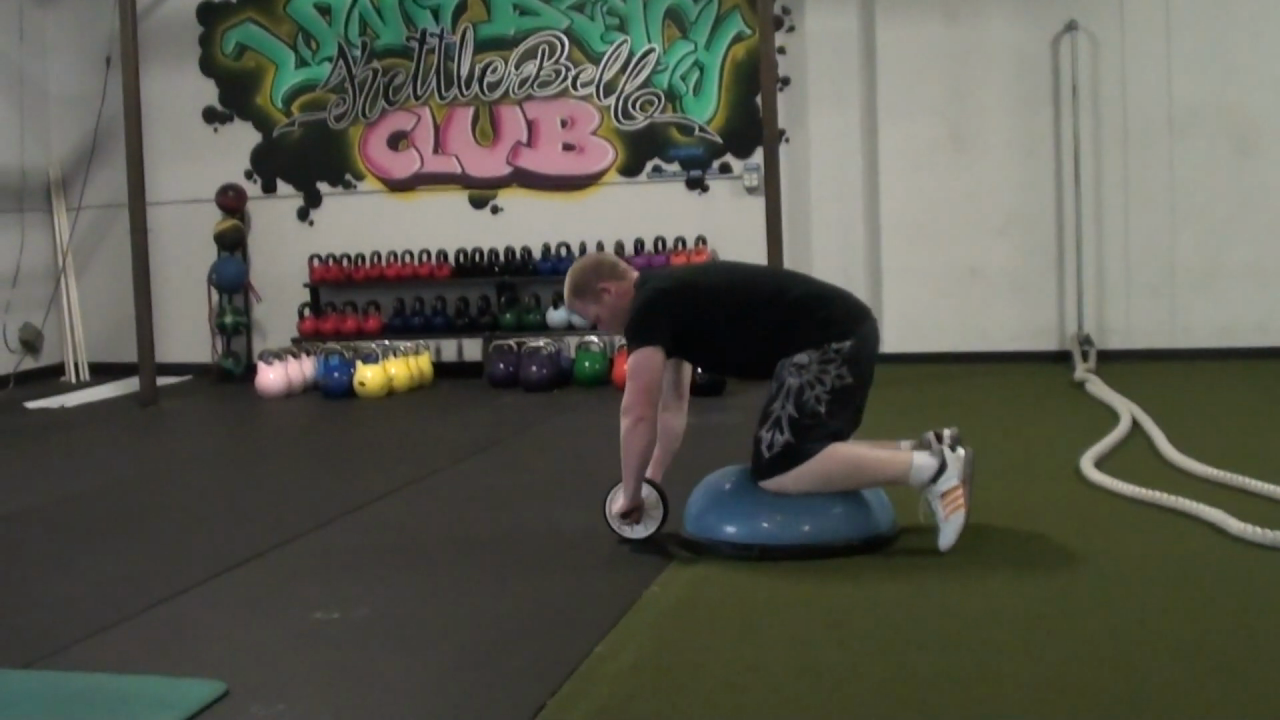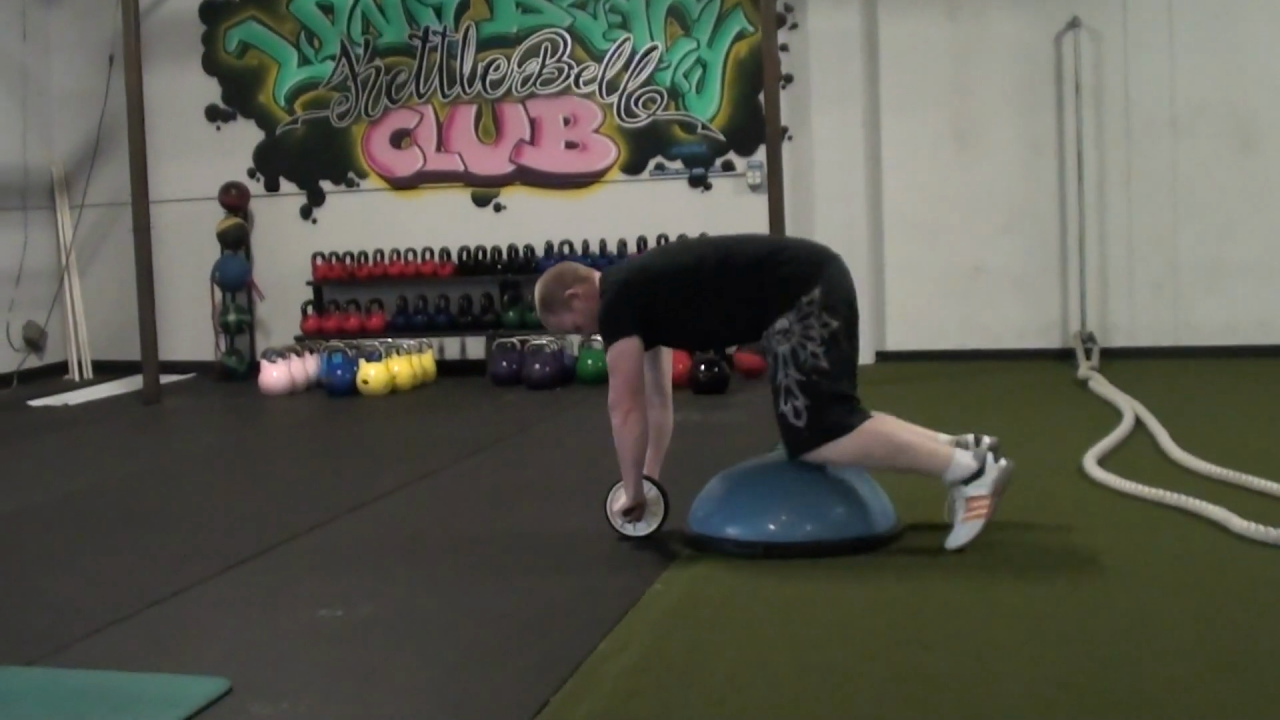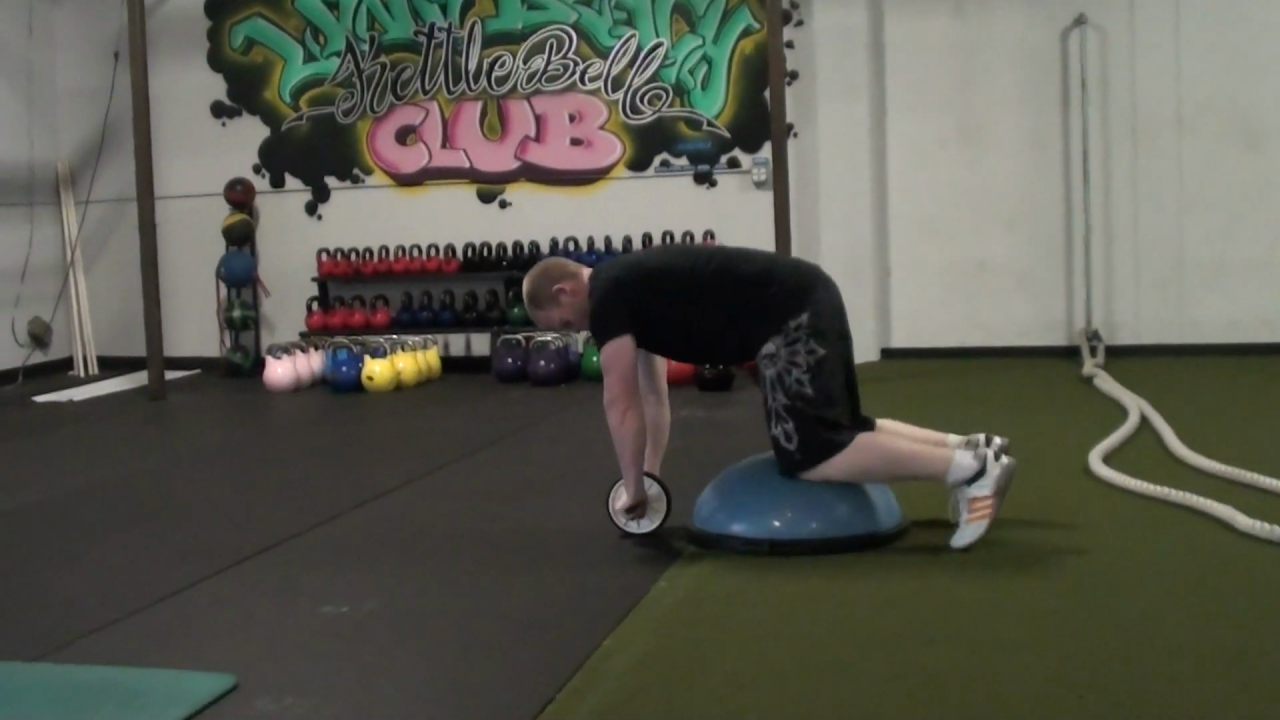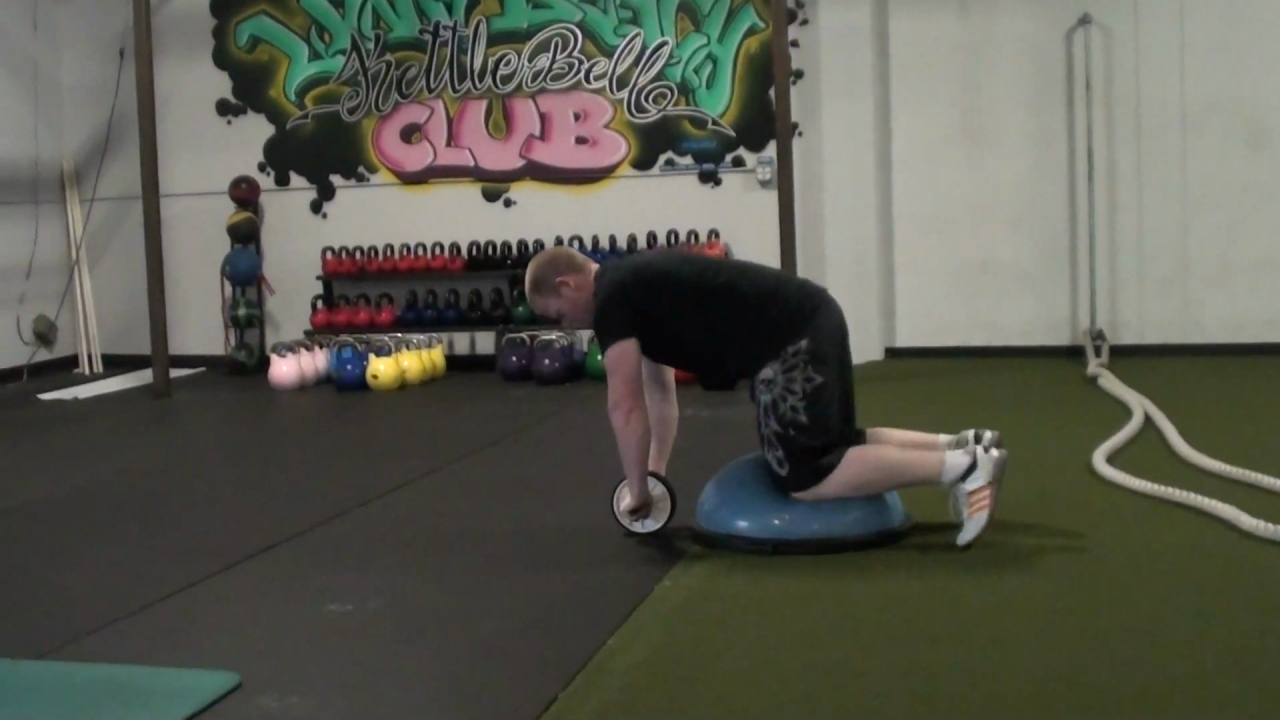
dt=0.3s
person 1, frame 1
left shoulder: (649, 305)
right shoulder: (667, 299)
left elbow: (638, 413)
right elbow: (672, 406)
left wrist: (629, 496)
right wrist: (651, 482)
left hip: (829, 341)
right hip: (843, 335)
left knee: (776, 470)
right knee: (810, 456)
left ankle: (930, 468)
right ankle: (926, 450)
person 1, frame 2
left shoulder: (617, 299)
right shoulder: (639, 291)
left elbow: (625, 406)
right elbow: (657, 396)
left wrist: (634, 492)
right wrist: (651, 477)
left hip: (802, 291)
right hip: (817, 281)
left knee: (816, 435)
right knee: (834, 421)
left ankle: (969, 468)
right ankle: (965, 448)
person 1, frame 3
left shoulder: (608, 297)
right shoulder: (630, 290)
left elbow: (621, 404)
right elbow: (651, 394)
left wrist: (634, 489)
right wrist: (651, 474)
left hip: (792, 315)
right hip: (807, 300)
left knee: (810, 453)
right knee: (842, 430)
left ankle: (969, 469)
right ankle: (972, 448)
person 1, frame 4
left shoulder: (612, 297)
right shoulder: (635, 287)
left elbow: (625, 406)
right elbow: (659, 391)
left wrist: (638, 491)
right wrist: (656, 473)
left hip: (791, 339)
right hip: (811, 321)
left knee: (803, 475)
right knee: (835, 448)
left ankle: (962, 465)
right ankle: (964, 451)
